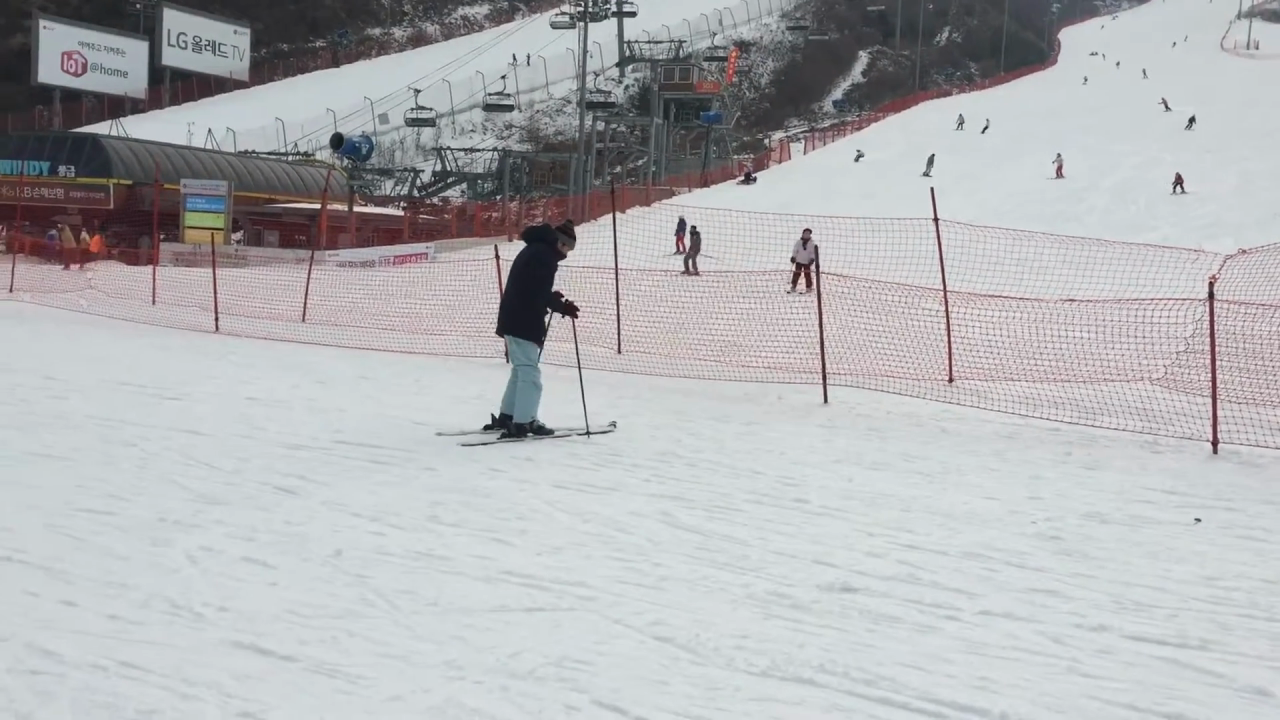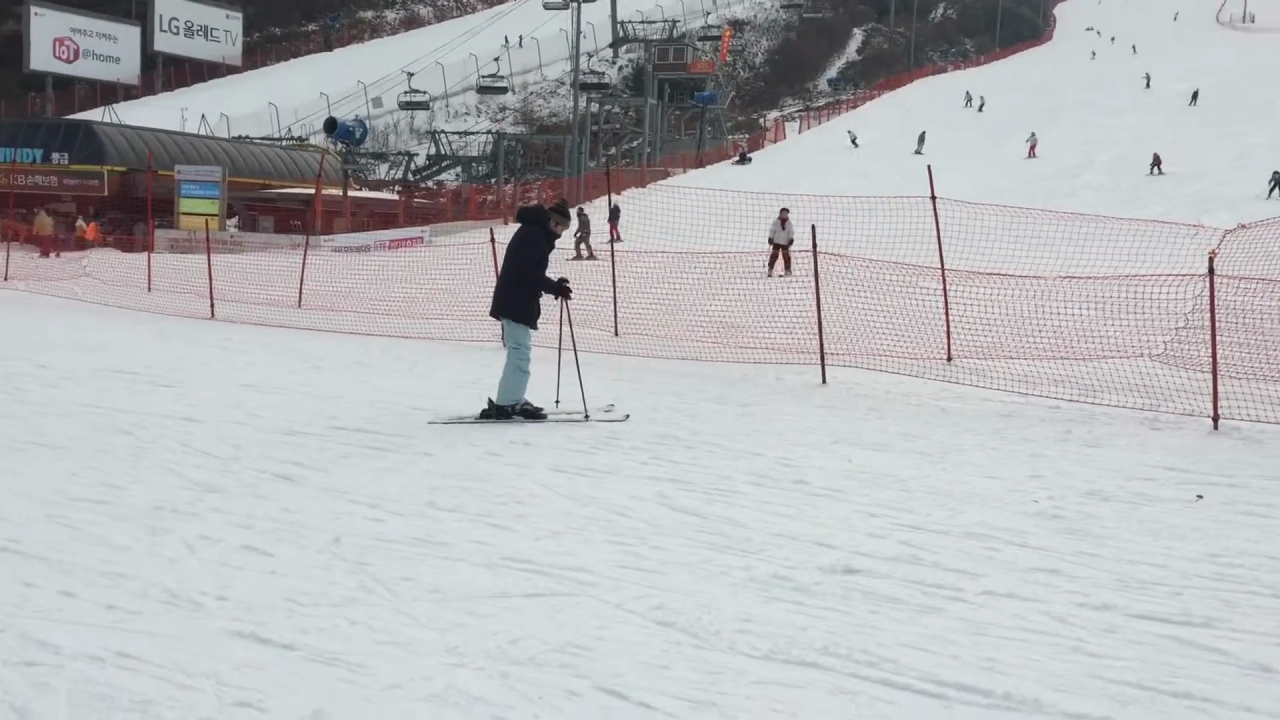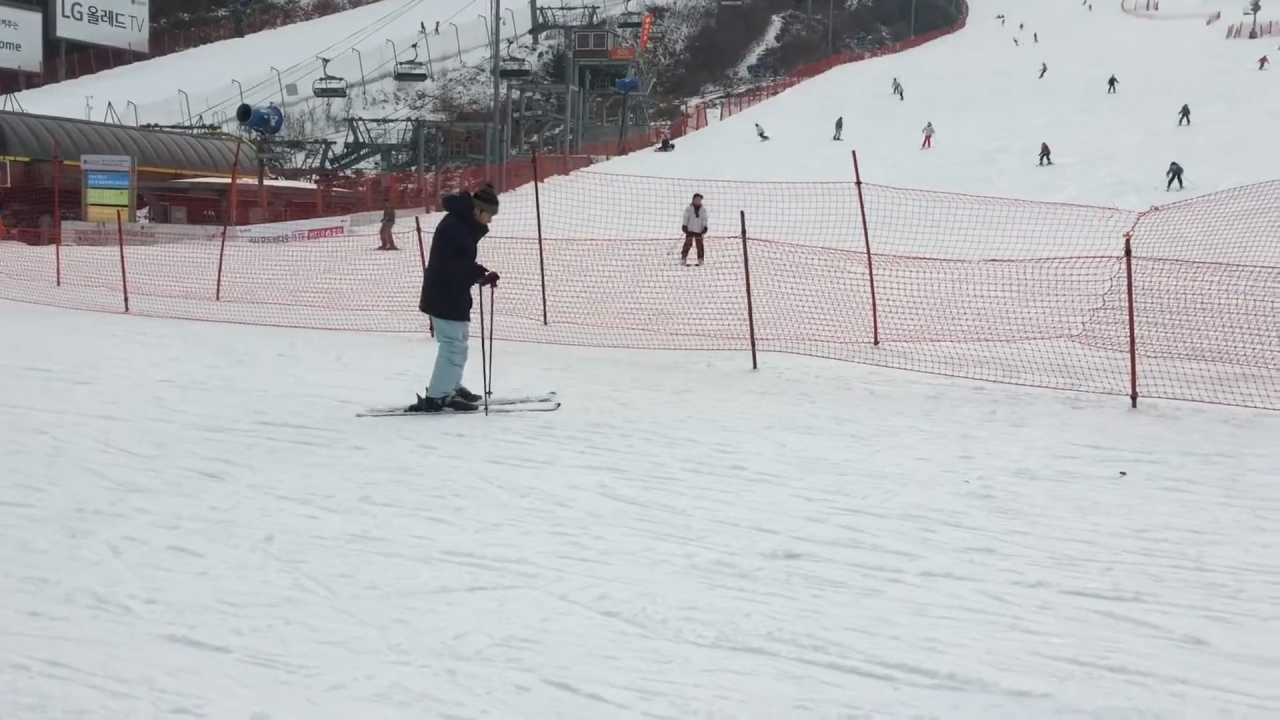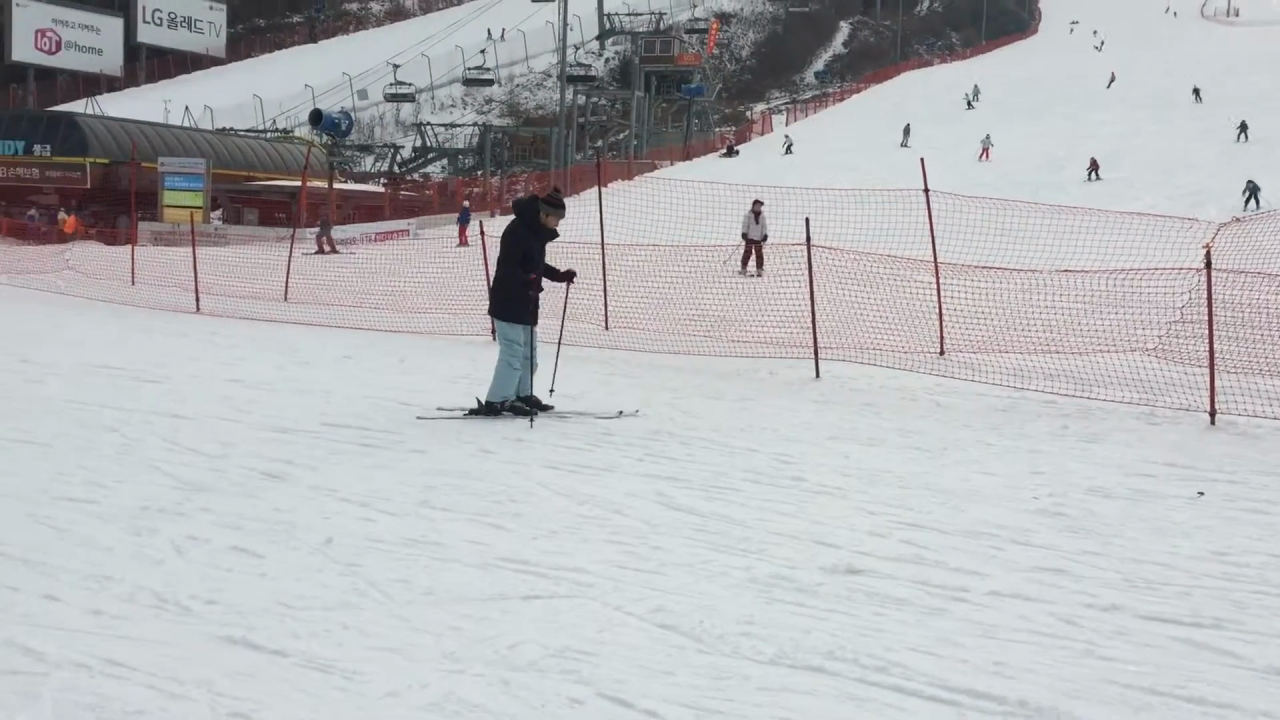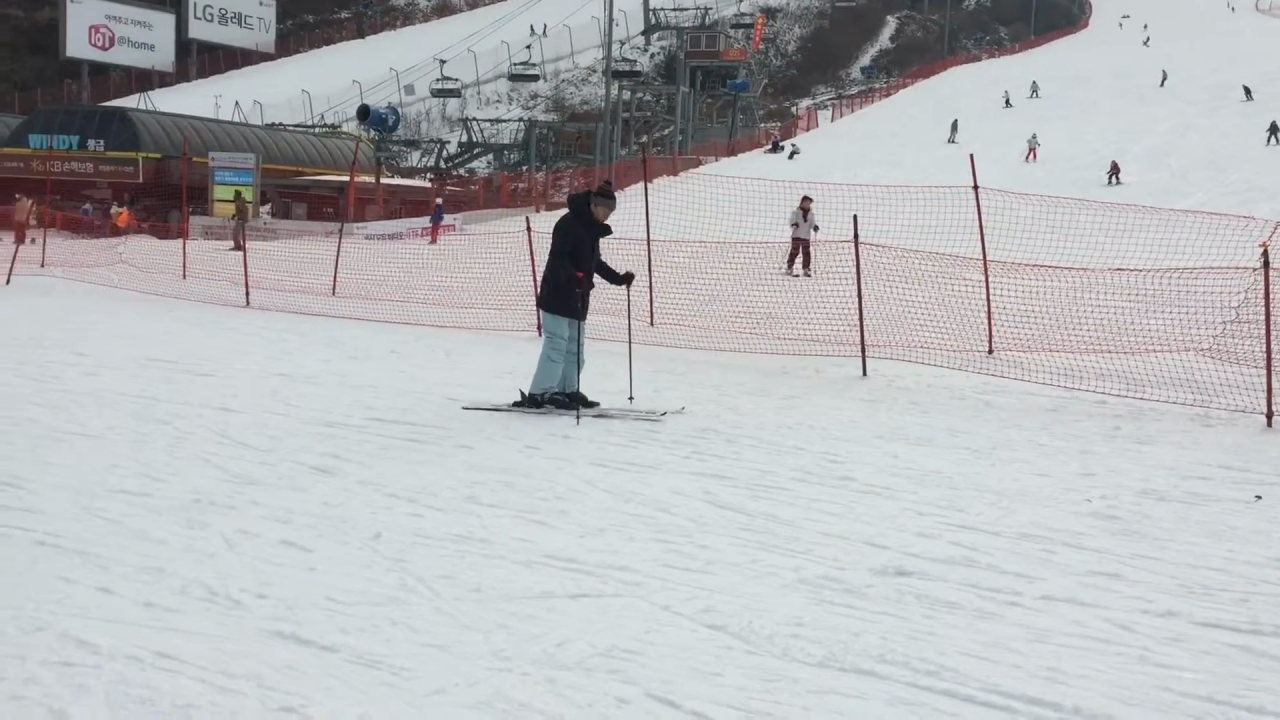
dt=0.5s
person 1, frame 1
left shoulder: (533, 250)
right shoulder: (544, 253)
right elbow: (538, 289)
left wrist: (552, 298)
right wrist: (561, 306)
left hip: (514, 317)
right hip: (523, 320)
left knee: (521, 369)
right knee: (529, 371)
left ankle: (507, 416)
right ankle: (523, 422)
person 1, frame 2
left shoulder: (533, 233)
right shoulder: (533, 234)
right elbow: (528, 272)
left wrist: (553, 286)
right wrist: (554, 288)
left hip: (515, 300)
right hip: (516, 302)
left knee: (517, 353)
right knee: (520, 354)
left ankle: (507, 401)
right ankle: (506, 404)
person 1, frame 3
left shoulder: (466, 224)
right shoulder: (452, 225)
right elbow: (443, 262)
left wrist: (481, 275)
right wrist: (472, 271)
left hip: (455, 293)
right hip: (444, 294)
left knee: (460, 343)
right knee: (452, 345)
left ankle: (450, 388)
right ankle: (437, 397)
person 1, frame 4
left shoulder: (536, 231)
right shoulder: (518, 230)
right elbow: (506, 266)
left wrist: (559, 275)
right wrist: (525, 280)
left hip: (525, 299)
right hip: (508, 299)
left knee: (528, 350)
right knee: (513, 350)
left ankle: (522, 394)
right ankle: (497, 401)
person 1, frame 5
left shoulder: (593, 228)
right shoulder: (568, 223)
left elbow: (595, 261)
right elbow: (557, 257)
left wrist: (617, 278)
right wrist: (572, 276)
left hip: (577, 295)
right hip: (557, 293)
left knee: (575, 346)
right knee: (556, 344)
left ankle: (567, 389)
right ankle: (540, 393)
